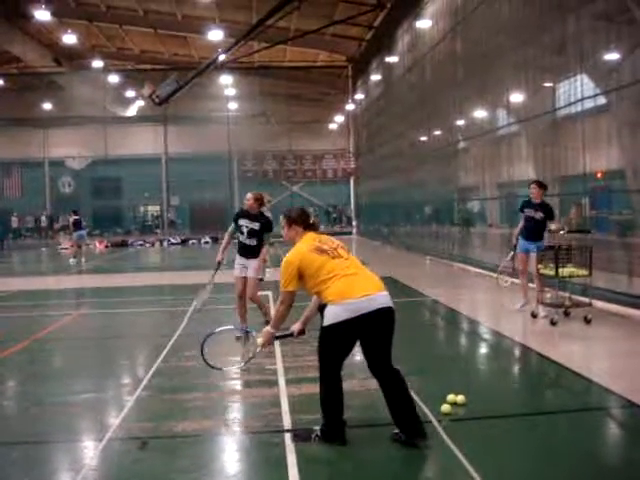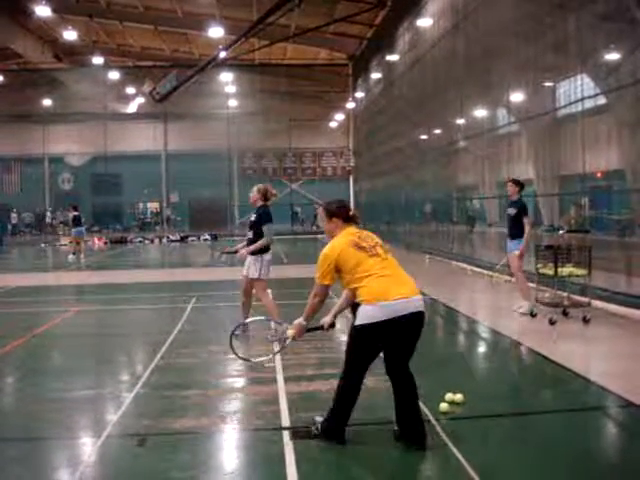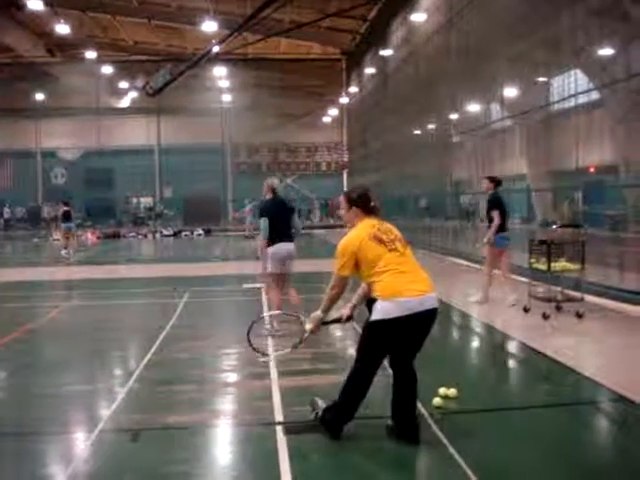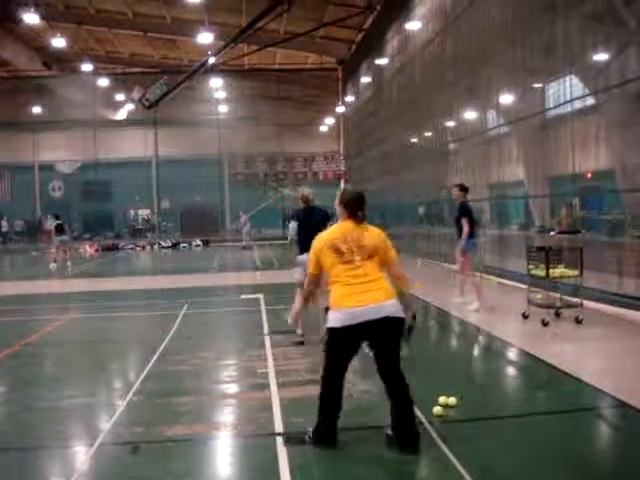
dt=0.5s
person 1, frame 1
left shoulder: (294, 257)
right shoulder: (329, 242)
left elbow: (285, 304)
left wrist: (271, 330)
right wrist: (303, 322)
left hip: (345, 311)
right hip: (381, 303)
left knee: (329, 372)
right knee: (384, 369)
left ankle: (332, 431)
right ankle: (412, 431)
person 1, frame 2
left shoulder: (332, 250)
right shoulder: (369, 237)
left elbow: (319, 296)
left wrist: (302, 322)
right wrist: (333, 315)
left hip: (379, 312)
right hip: (413, 305)
left knee: (353, 372)
right knee: (400, 370)
left ankle: (332, 429)
right ankle: (413, 433)
person 1, frame 3
left shoulder: (351, 241)
right shoulder: (388, 229)
left elbow: (336, 288)
left wrist: (320, 314)
right wrist: (351, 306)
left hip: (395, 306)
right hip: (427, 302)
left knee: (364, 367)
right knee: (403, 365)
left ankle: (333, 420)
right ankle: (406, 428)
person 1, frame 4
left shoulder: (322, 240)
right shoulder: (377, 235)
left elbow: (310, 285)
right elbow: (398, 276)
left wrist: (300, 307)
right wrist: (407, 307)
left hip: (347, 314)
right hip: (386, 309)
left knee: (333, 375)
right knee: (392, 374)
left ankle: (324, 434)
right ankle: (406, 436)
person 2, frame 1
left shoulder: (265, 221)
right shoulder: (240, 214)
left elbow: (266, 244)
right elbow: (230, 233)
left wrist: (261, 260)
right wrist: (221, 252)
left hip: (255, 260)
right hip: (240, 258)
left knee: (251, 295)
right knee: (239, 294)
left ankle: (268, 317)
right ankle: (243, 326)
person 2, frame 2
left shoulder: (264, 213)
right shoulder: (258, 211)
left elbow: (268, 238)
left wrist: (249, 249)
right wrist: (241, 246)
left hip: (260, 257)
right hip: (252, 256)
left knee: (262, 294)
right knee: (245, 291)
person 2, frame 3
left shoulder: (264, 206)
right shoulder: (287, 204)
left elbow: (264, 232)
right elbow: (298, 227)
left wrist: (262, 253)
left hip: (275, 248)
right hip: (289, 247)
left knee: (273, 289)
right knee: (287, 286)
person 2, frame 4
left shoulder: (297, 214)
right shoulder: (323, 212)
left elbow: (292, 234)
left hip: (305, 257)
left knee: (300, 295)
left ankle: (300, 333)
person 3, frame 1
left shoulder: (547, 208)
right shoulder: (525, 204)
left elbow: (551, 225)
left wrist: (553, 227)
right wrist: (515, 235)
left hip: (536, 243)
right hip: (523, 240)
left knee: (536, 274)
right knee: (521, 271)
left ankle: (540, 302)
right ankle: (525, 299)
person 3, frame 2
left shoulder: (521, 204)
right shoulder: (510, 203)
left elbow: (527, 226)
left wrist: (524, 244)
left hip: (518, 242)
right hip: (511, 241)
left knee: (517, 271)
right knee: (515, 272)
left ankle: (529, 302)
right ankle: (525, 301)
person 3, frame 3
left shoulder: (492, 199)
right shoulder: (497, 198)
left elbow: (497, 220)
left wrist: (488, 237)
left hip: (496, 236)
right hip: (504, 235)
left knee: (489, 266)
right knee: (504, 268)
left ankle: (484, 295)
right ankle: (510, 295)
person 3, frame 4
left shoulder: (462, 207)
right shoulder: (464, 205)
left elbow: (466, 228)
left wrist: (462, 244)
left hip: (466, 242)
right hip: (468, 241)
left knee: (469, 272)
right knee: (460, 270)
left ankle: (478, 301)
right ankle: (462, 296)
